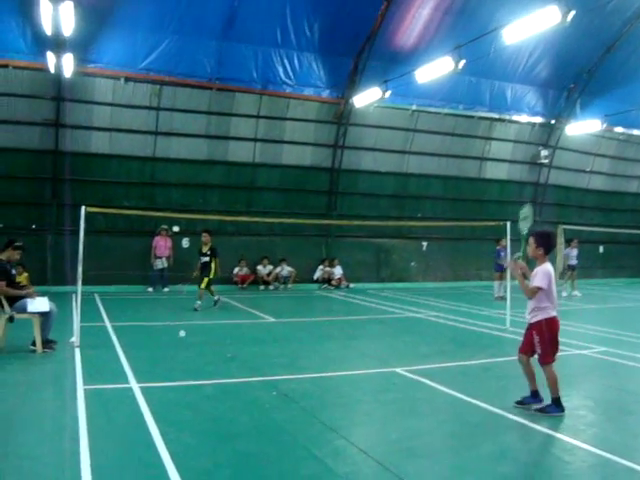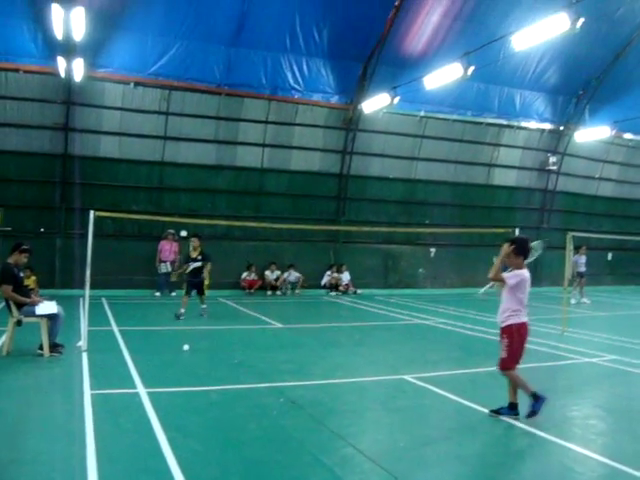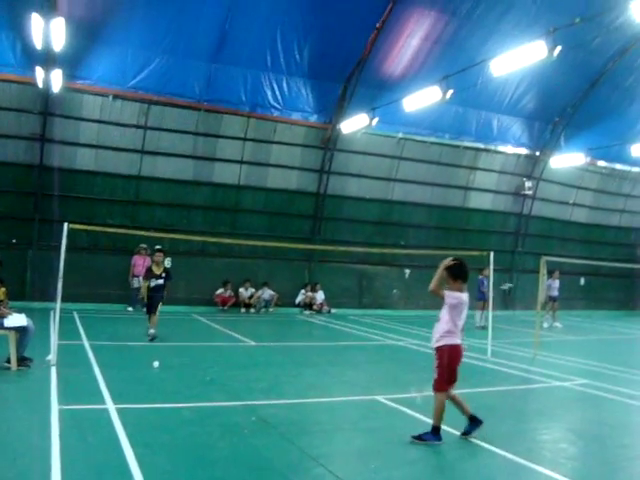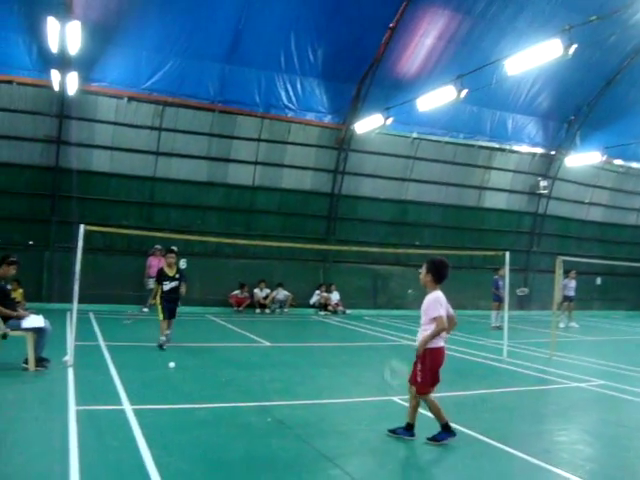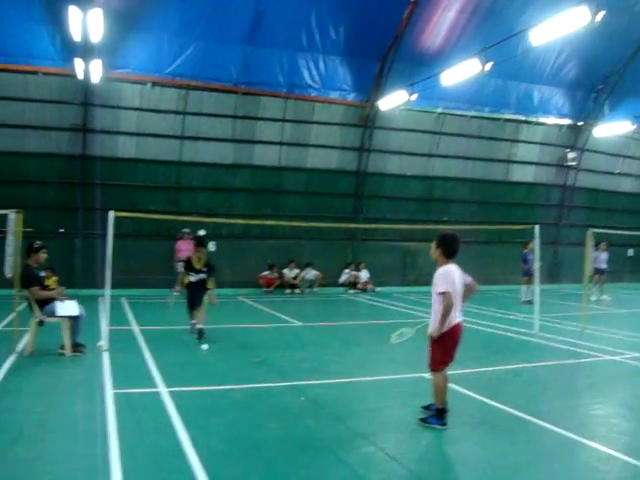
dt=0.5s
person 1, frame 1
left shoulder: (544, 270)
right shoulder: (540, 269)
left elbow: (530, 294)
left wrist: (517, 274)
right wrist: (524, 271)
left hip: (544, 321)
right hip: (536, 321)
left knee: (546, 363)
right knee: (523, 356)
left ankle: (557, 404)
right ankle: (534, 395)
person 1, frame 2
left shoulder: (520, 275)
right shoulder: (517, 275)
left elbow: (493, 276)
left wrist: (502, 255)
left hip: (515, 326)
right hip: (511, 325)
left knee: (507, 369)
right knee: (510, 368)
left ankle: (535, 397)
right ankle: (512, 406)
person 1, frame 3
left shoulder: (459, 298)
right shoulder: (458, 298)
left elbow: (433, 289)
left wrist: (441, 267)
left hip: (447, 348)
right hip: (448, 347)
left knee: (440, 391)
right knee: (446, 390)
left ankle: (435, 433)
right ankle: (472, 419)
person 1, frame 4
left shoulder: (433, 298)
right shoulder: (438, 297)
left elbow: (442, 326)
right elbow: (453, 321)
left wrist: (425, 341)
right wrist: (442, 337)
left hip: (430, 351)
right hip: (430, 350)
left knee: (424, 393)
right knee: (415, 390)
left ankle: (446, 429)
right ankle: (409, 428)
person 1, frame 5
left shoulder: (442, 273)
right shoulder: (455, 269)
left elbow: (448, 303)
right elbow: (473, 288)
left wrist: (438, 328)
left hip: (443, 329)
right hip: (454, 326)
left knee: (437, 370)
right knee: (441, 367)
left ankle: (439, 416)
right ankle: (441, 404)
